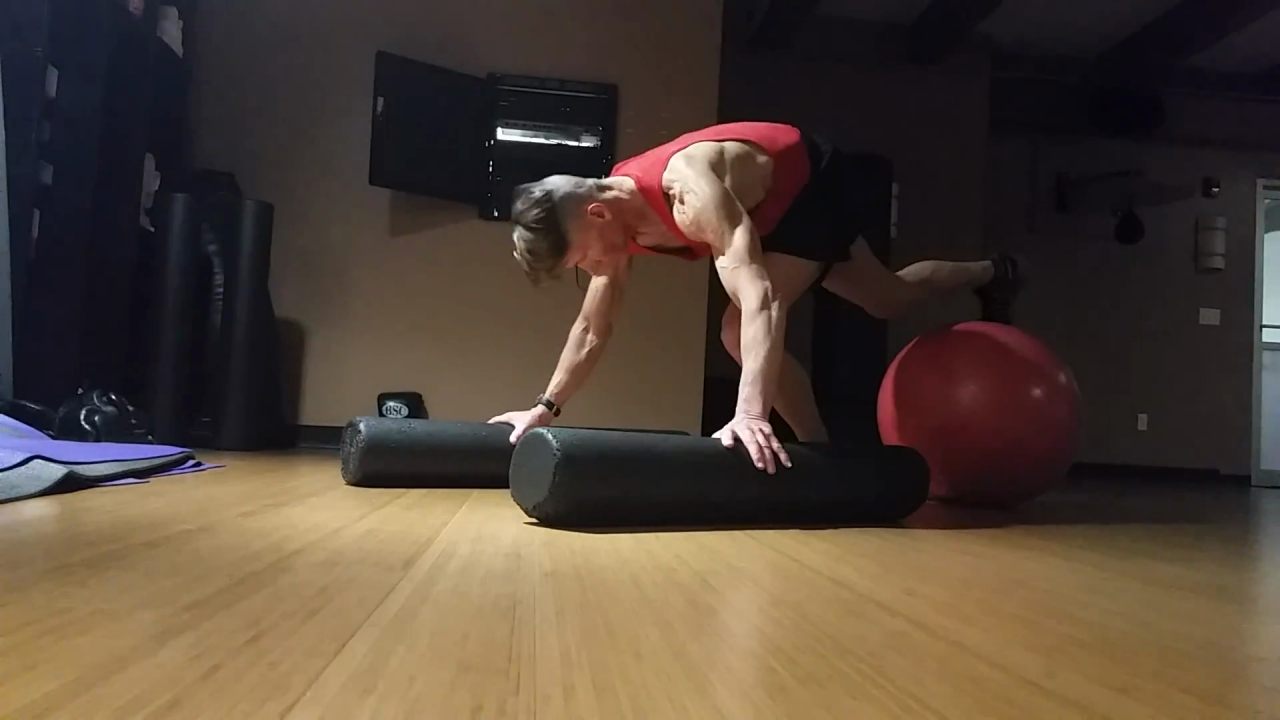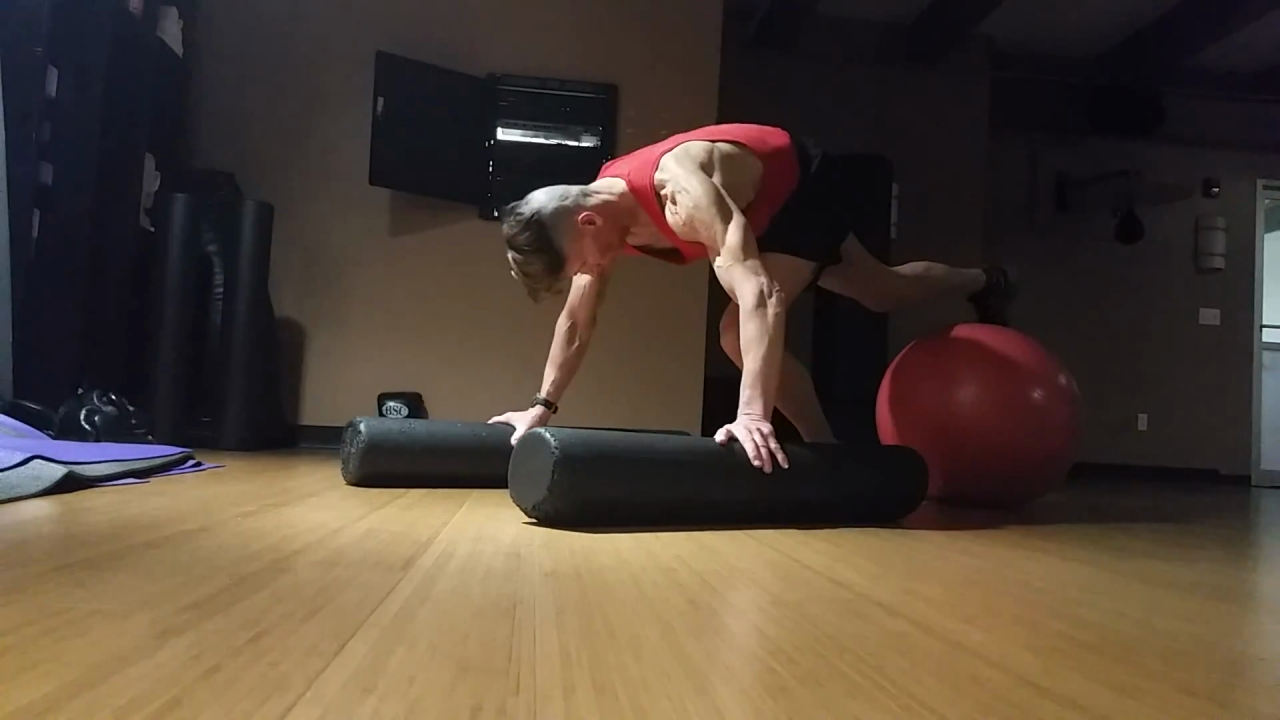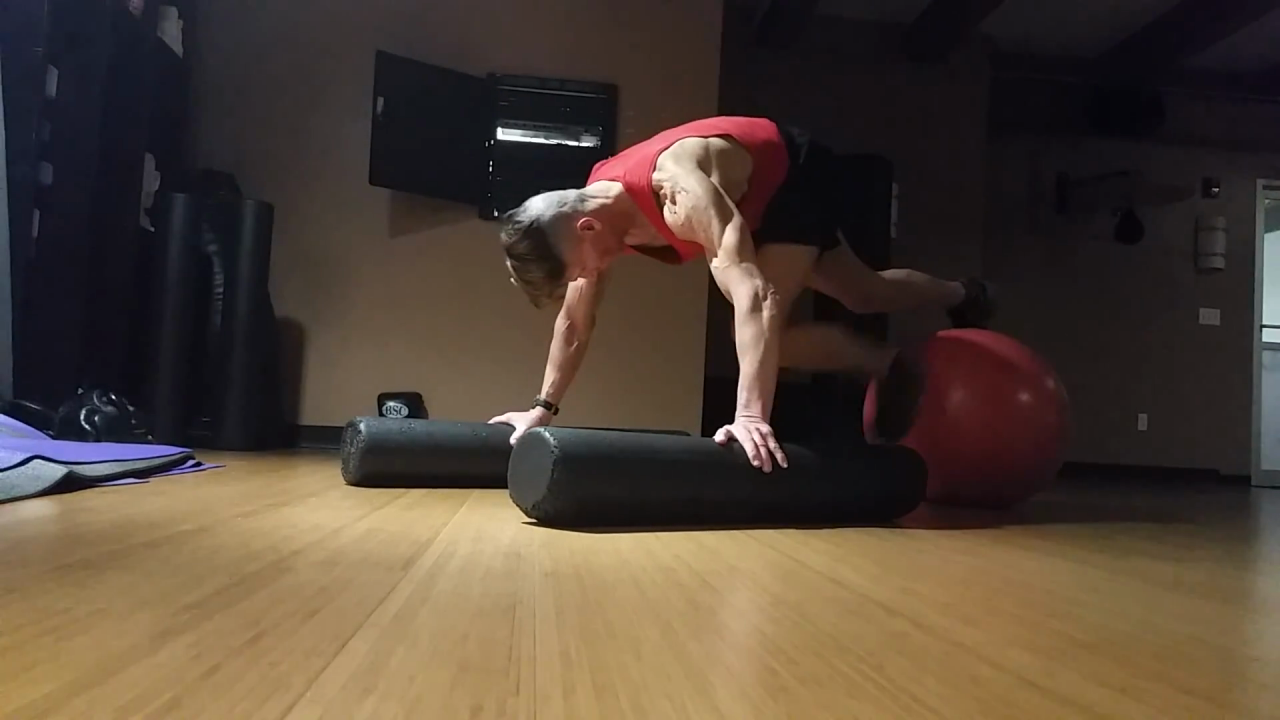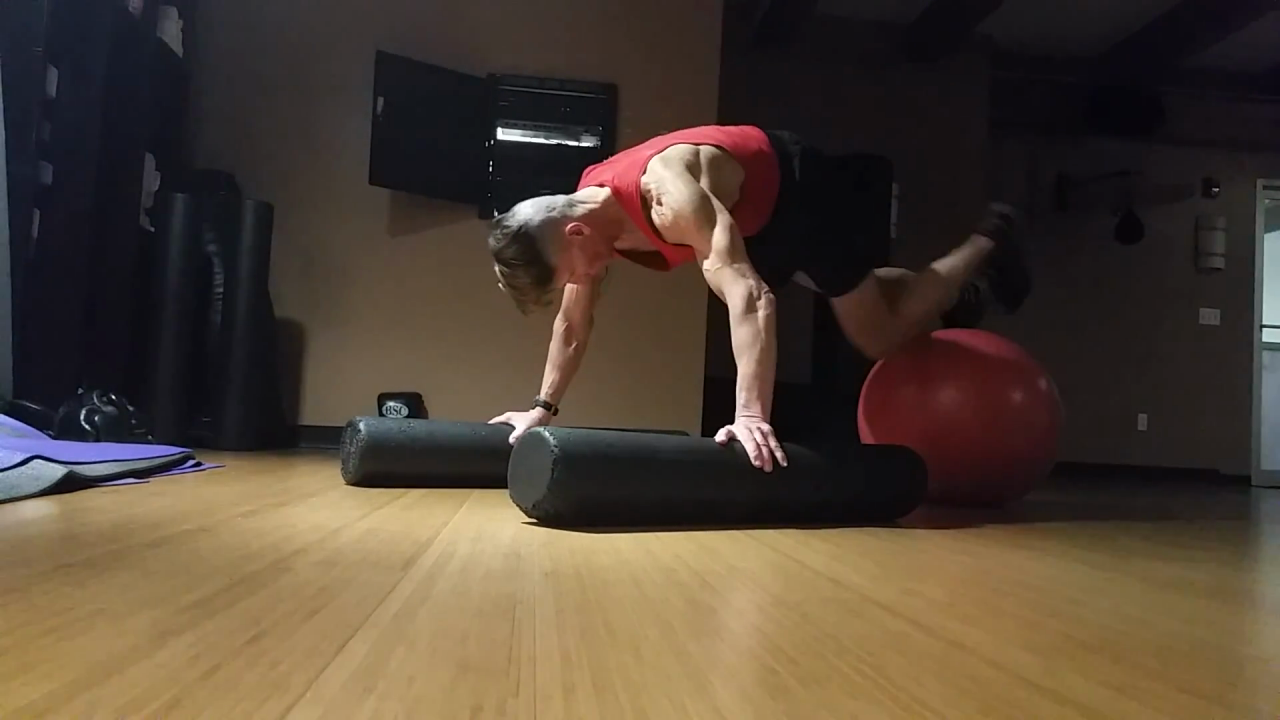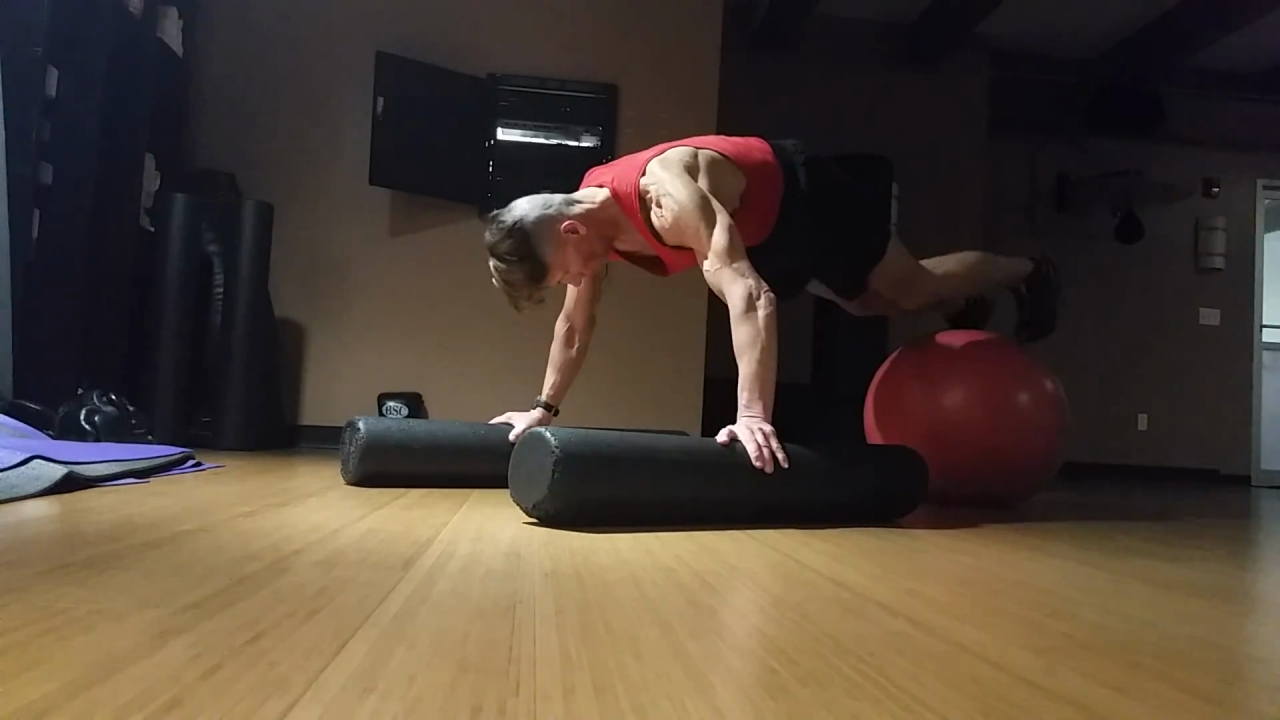
dt=0.3s
person 1, frame 1
left shoulder: (688, 192)
right shoulder: (613, 210)
left elbow: (759, 297)
right elbow: (592, 328)
left wrist: (751, 414)
right wrist: (545, 407)
left hip: (817, 182)
right hip: (776, 205)
left knee: (740, 331)
right knee: (888, 298)
right ankle: (991, 274)
person 1, frame 2
left shoulder: (681, 193)
right shoulder: (599, 208)
left elbow: (759, 295)
right elbow: (576, 322)
left wrist: (752, 415)
right wrist: (542, 406)
left hip: (808, 184)
right hip: (769, 204)
left knee: (738, 335)
right knee: (884, 291)
right ankle: (982, 283)
person 1, frame 3
left shoulder: (680, 194)
right shoulder: (591, 207)
left elbow: (755, 295)
right elbow: (574, 322)
left wrist: (751, 415)
right wrist: (543, 407)
left hip: (798, 172)
right hip: (756, 197)
left knee: (768, 331)
right knee: (863, 292)
left ankle: (889, 369)
right ankle: (961, 298)
person 1, frame 4
left shoulder: (670, 197)
right shoulder: (584, 213)
left elbow: (748, 296)
right elbow: (572, 324)
left wrist: (751, 416)
right wrist: (543, 407)
left hip: (798, 186)
right hip: (756, 216)
left knee: (880, 336)
right knee: (858, 293)
left ankle: (987, 243)
right ankle: (957, 297)
person 1, frame 5
left shoulder: (666, 197)
right shoulder: (584, 213)
left elbow: (748, 296)
right elbow: (574, 324)
left wrist: (754, 416)
right wrist: (544, 408)
left hip: (803, 193)
right hip: (760, 228)
left knee: (908, 289)
right knee: (861, 302)
left ankle: (1026, 273)
right ankle: (961, 303)
